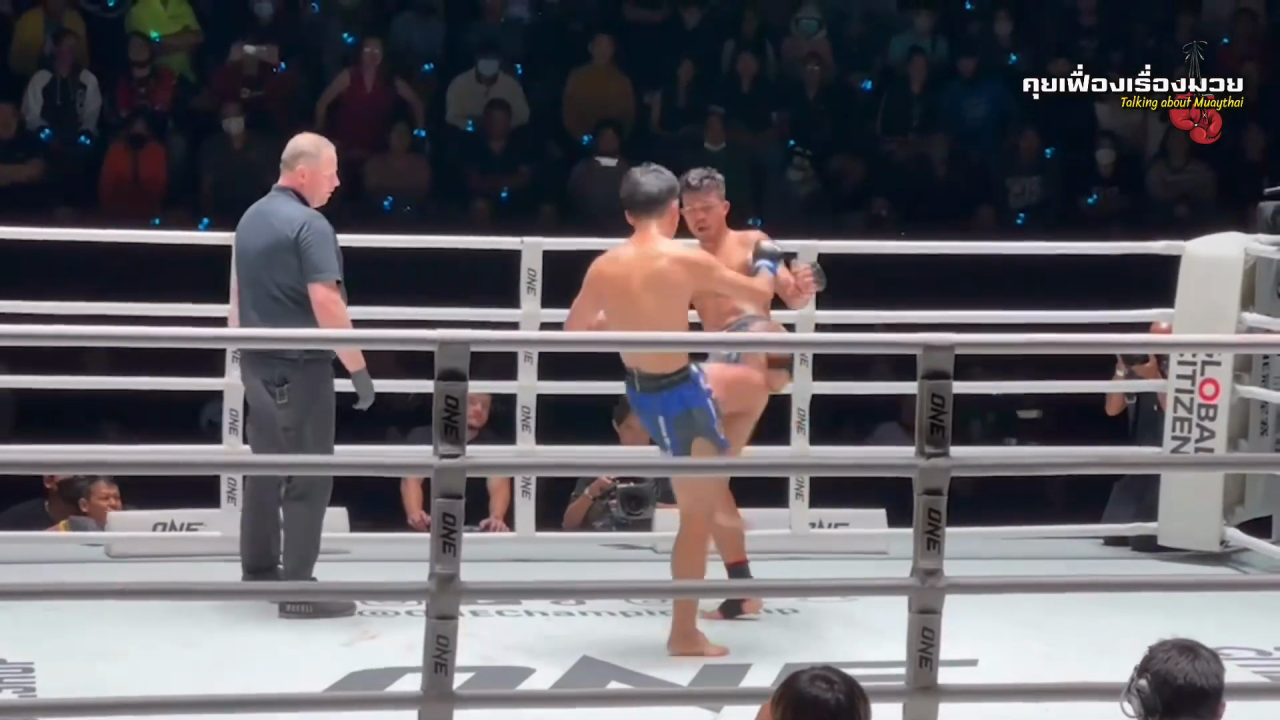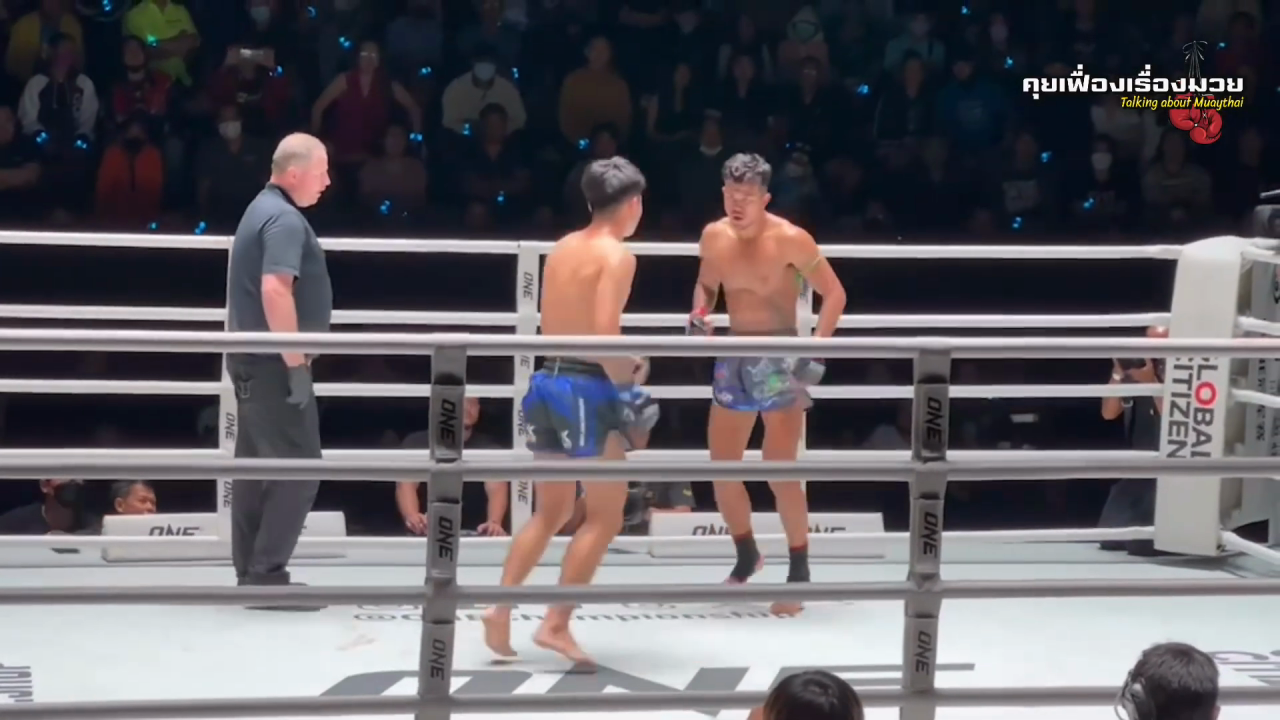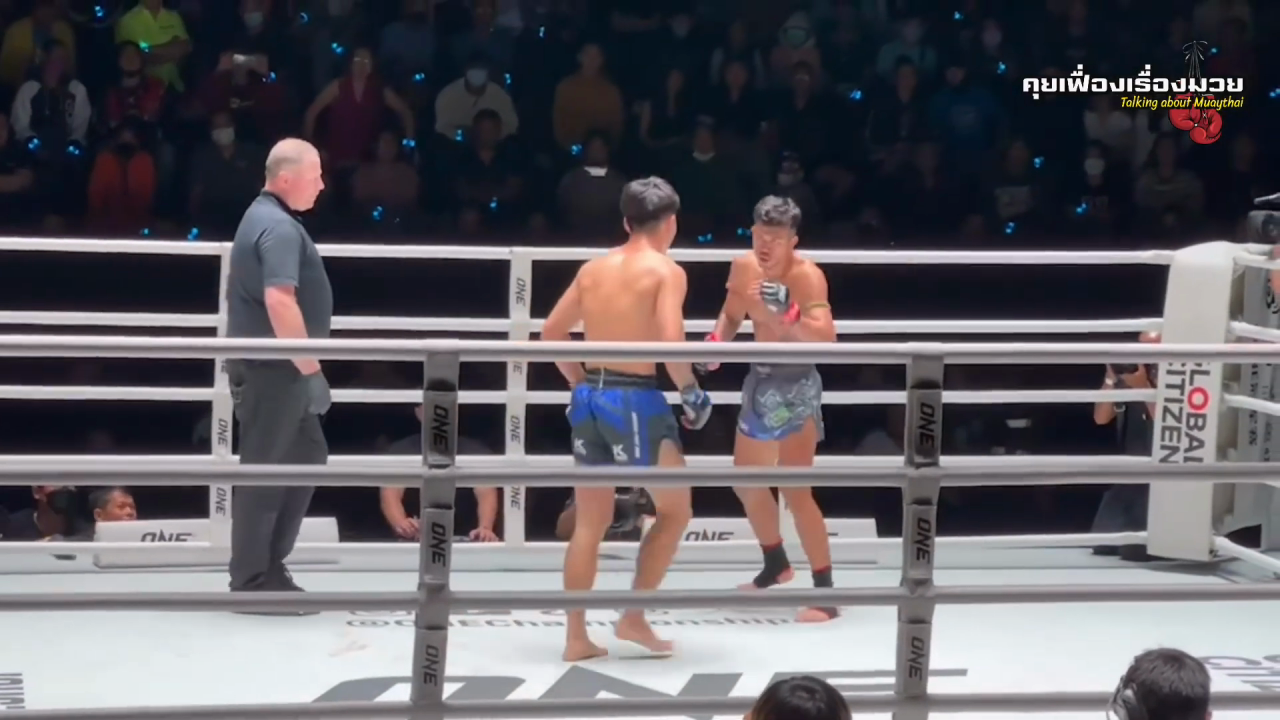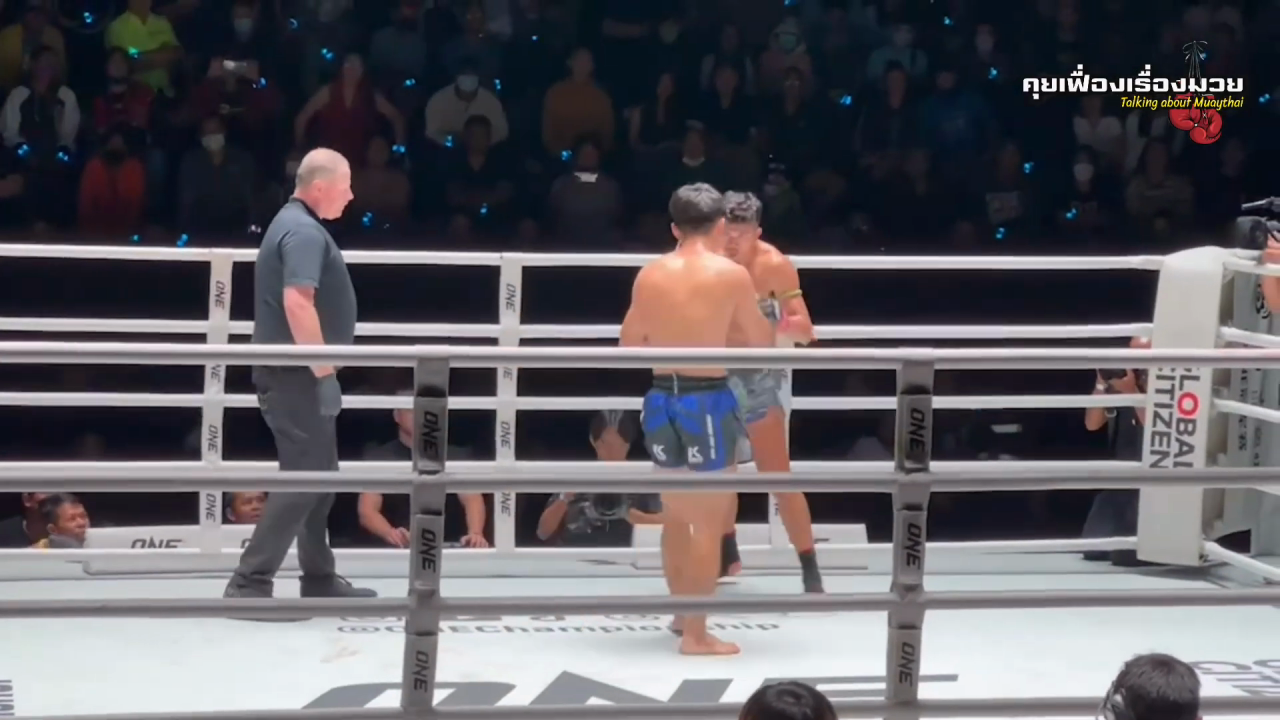
dt=0.5s
person 1, frame 1
left shoulder: (602, 267)
right shoulder: (684, 259)
left elbow: (574, 328)
right elbow: (757, 293)
right wrist: (768, 267)
left hip: (638, 388)
right hip: (676, 393)
right knee: (697, 515)
right ankle: (684, 632)
person 1, frame 2
left shoulder: (560, 251)
right shoulder: (617, 256)
right elbow: (605, 333)
right wrist: (631, 387)
left hip: (546, 381)
right hip: (585, 390)
left knee: (551, 510)
right knee: (603, 516)
left ankle: (499, 612)
right ankle: (556, 624)
person 1, frame 3
left shoulder: (593, 269)
right shoulder: (667, 272)
left elbow: (552, 333)
right elbow: (671, 345)
right wrist: (691, 390)
left hip: (588, 398)
right hip: (634, 400)
left knee: (589, 522)
right knee: (675, 510)
left ankle: (576, 635)
right ankle: (634, 616)
person 1, frame 4
left shoulder: (648, 275)
right shoulder: (731, 274)
left elbow: (628, 342)
right elbow: (763, 343)
right wrist: (747, 311)
left hip: (660, 399)
right hip: (707, 401)
left knee: (676, 518)
right knee: (708, 523)
left ankle: (682, 617)
right ankle: (696, 633)
person 2, frame 1
left shoulder: (252, 217)
right shoulder: (309, 225)
left elbow: (239, 290)
right elbow: (326, 301)
right wrist: (359, 368)
left hip: (257, 361)
right hip: (300, 365)
left knee: (268, 468)
right knee: (308, 475)
left ankle: (259, 570)
person 2, frame 2
left shoulder: (262, 209)
right shoulder: (285, 219)
right elbow: (275, 290)
right wrist: (297, 362)
left hip: (252, 358)
right hip: (272, 362)
right knee: (298, 467)
left ankle: (252, 574)
right ankle: (266, 575)
person 2, frame 3
left shoulder: (264, 216)
right shoulder: (279, 227)
right elbow: (280, 302)
right wrist: (312, 370)
left hip: (273, 366)
right hip: (272, 368)
left knee: (307, 459)
right knee: (264, 472)
left ankle: (269, 566)
right ankle: (249, 582)
person 2, frame 4
left shoulder: (294, 223)
right shoulder: (304, 231)
right elbow: (297, 304)
left wrist: (321, 370)
right wrist: (325, 372)
left hip: (296, 371)
right hip: (295, 373)
left knee: (318, 474)
right knee: (306, 475)
left ankle: (319, 578)
right ankle: (250, 579)
person 3, frame 1
left shoulder: (752, 243)
left elbow: (794, 296)
left wrist: (803, 283)
left hip: (757, 346)
right hip: (718, 362)
left knee: (756, 329)
right ankle: (742, 590)
person 3, frame 2
left shoulder: (791, 239)
right shoulder: (714, 237)
left elbow: (834, 293)
right wrist: (698, 315)
left hip: (781, 361)
right hip: (735, 356)
left knee: (780, 473)
right knee: (722, 469)
left ankle: (798, 573)
right ankle: (746, 557)
person 3, frame 3
left shoulder: (807, 275)
right shoulder: (743, 266)
left elbow: (827, 335)
right elbow: (731, 315)
left wrist: (788, 309)
right wrist: (715, 342)
left hip: (797, 385)
right hip: (759, 381)
left knee: (796, 492)
right knee: (747, 485)
left ankle: (825, 593)
right ankle: (775, 565)
person 3, frame 4
left shoulder: (776, 266)
left elbow: (806, 333)
left wrist: (779, 319)
left hip: (759, 372)
left knee: (777, 475)
left ankle: (811, 572)
right ankle: (727, 554)
person 4, frame 1
right shoulder: (1137, 372)
right elbow: (1112, 409)
left wrist: (1155, 377)
right wrist: (1121, 370)
left knee: (1145, 541)
right knee: (1112, 535)
person 4, frame 2
right shoulder: (1134, 376)
right elbow: (1108, 413)
left wrist: (1151, 382)
right wrist: (1118, 374)
left knee: (1142, 544)
right knee: (1110, 539)
person 4, frame 3
right shoulder: (1126, 381)
right elbow: (1101, 418)
left wrist: (1144, 387)
right wrist: (1110, 378)
left knee: (1135, 550)
right knee: (1102, 543)
person 4, frame 4
right shoulder: (1117, 384)
right elbow: (1092, 424)
left wrist: (1133, 392)
right wrist: (1101, 384)
left knee: (1125, 555)
right knee: (1093, 549)
